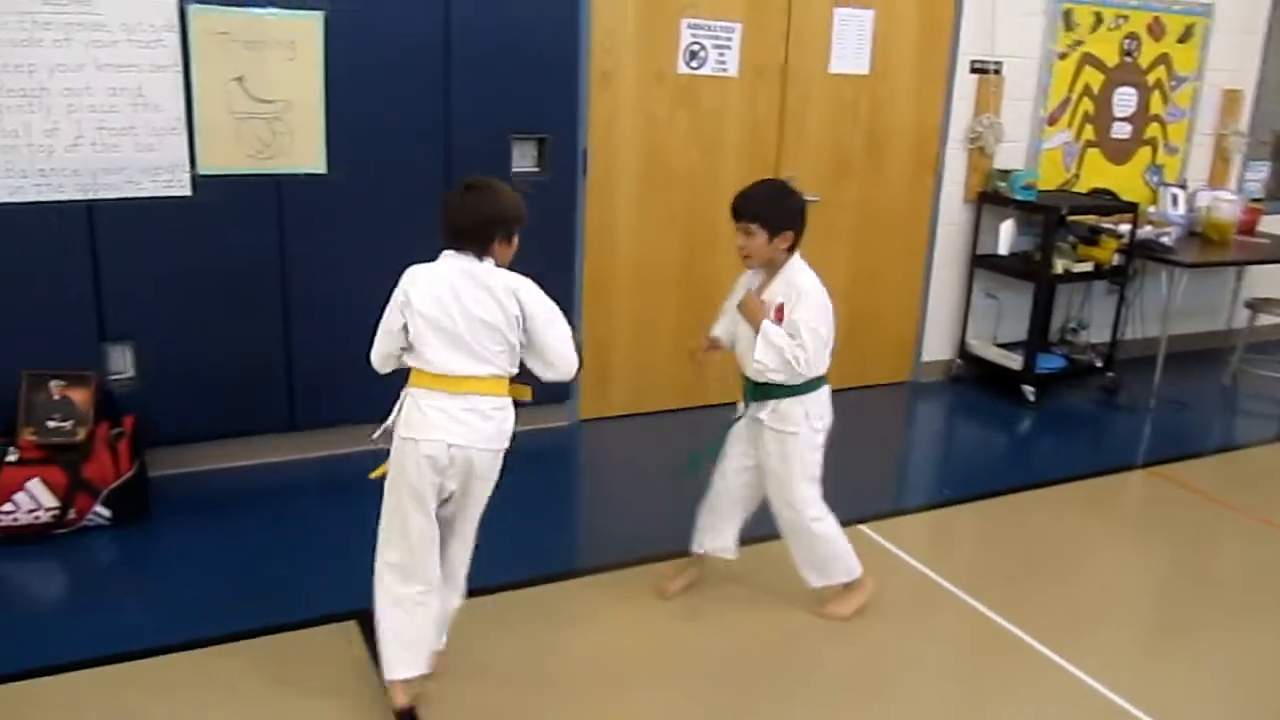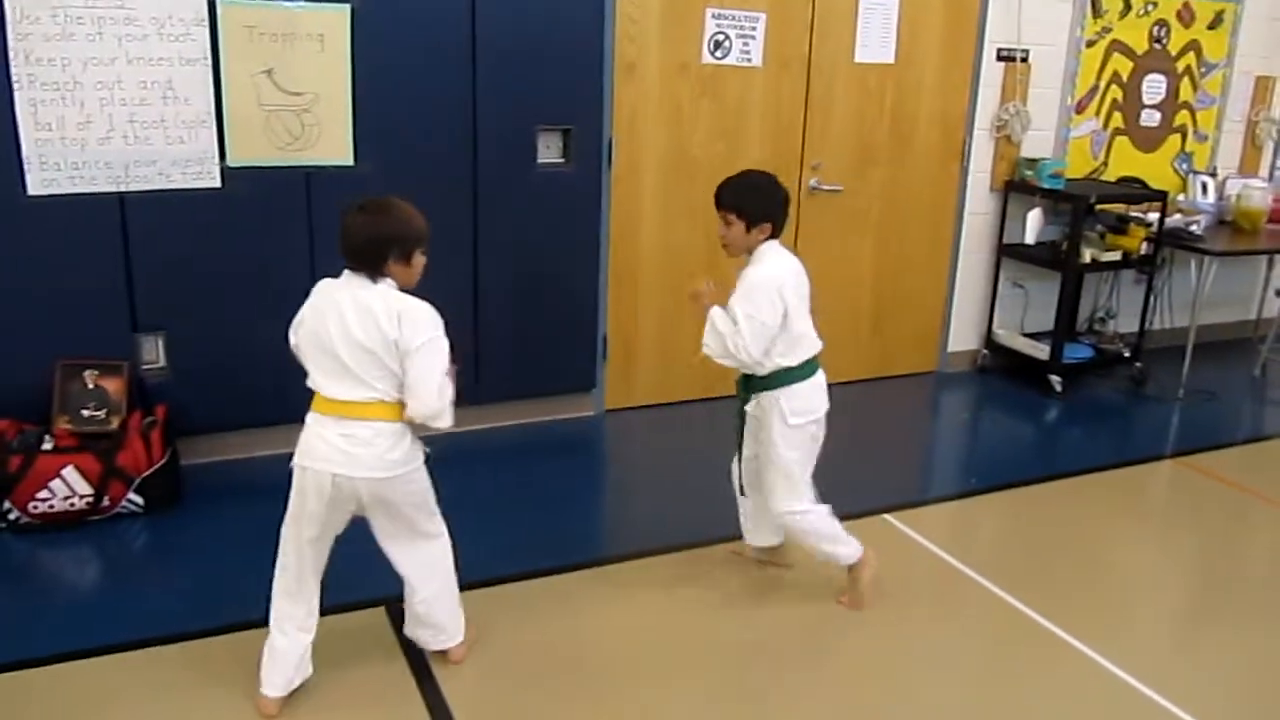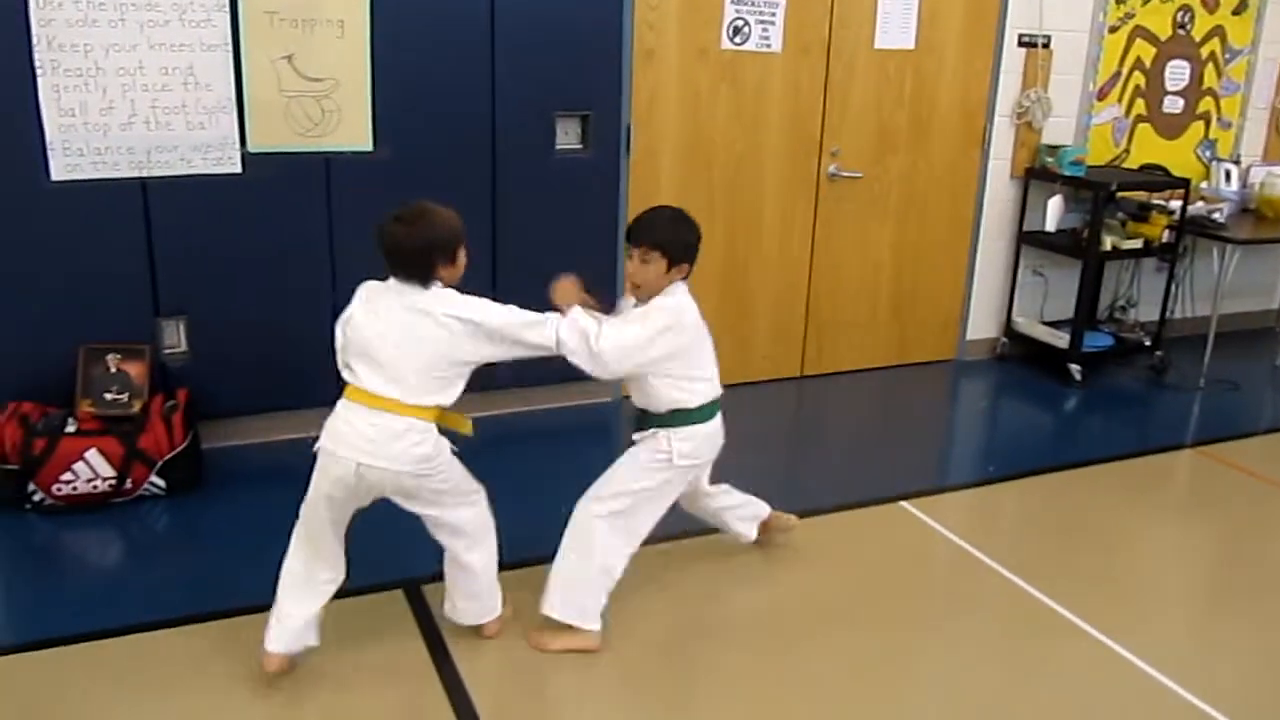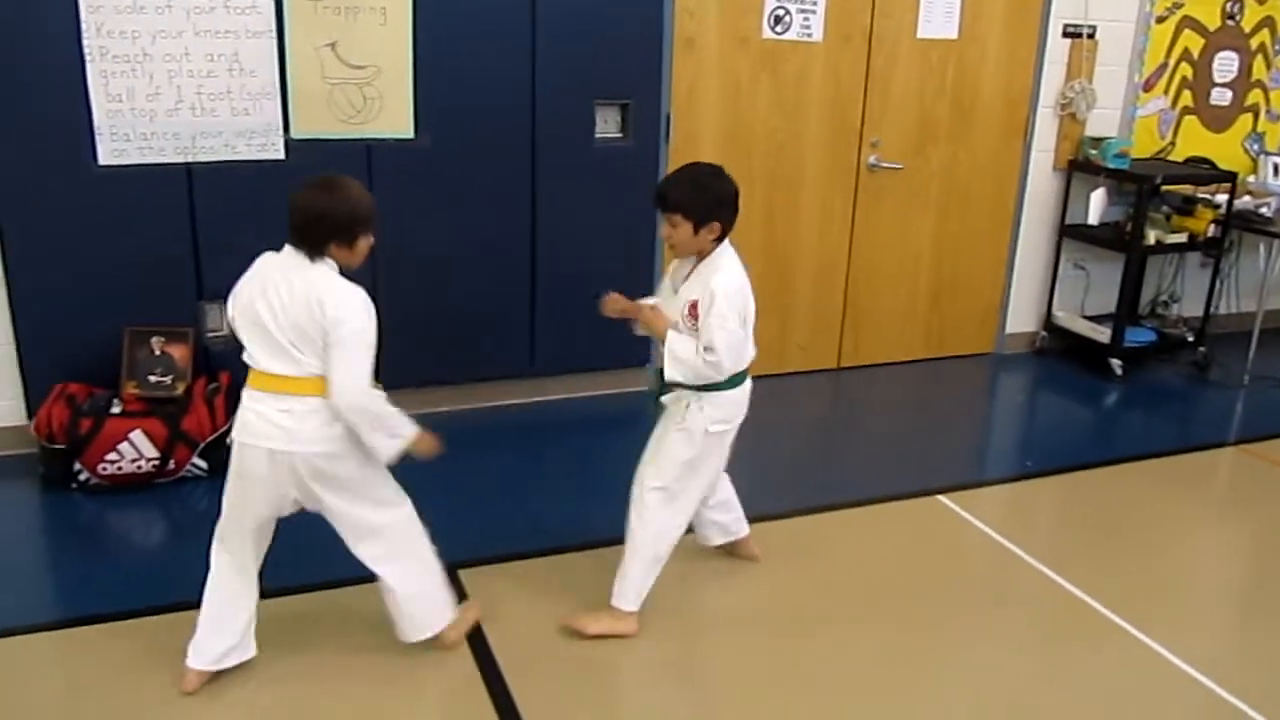
dt=0.4s
person 1, frame 1
left shoulder: (417, 281)
right shoulder: (519, 290)
left elbow: (383, 358)
right elbow: (562, 364)
left hip: (424, 425)
right hip: (486, 426)
left knee: (404, 555)
right knee: (454, 543)
right ankle: (424, 645)
person 1, frame 2
left shoulder: (321, 299)
right shoulder: (415, 316)
right elbow: (429, 410)
right wrist: (443, 377)
left hip: (322, 448)
right hip: (386, 454)
left knee: (298, 567)
right knee: (424, 542)
right ankle: (447, 636)
person 1, frame 3
left shoulder: (366, 299)
right shoulder: (466, 316)
right elbow: (544, 332)
left hip: (348, 438)
right hip: (411, 450)
left knee: (317, 537)
right knee: (469, 517)
left ankle: (281, 645)
right ankle: (484, 614)
person 1, frame 4
left shoulder: (261, 271)
right shoulder: (349, 301)
right elbow: (354, 395)
right wrist: (407, 435)
left hip: (256, 426)
right hip: (320, 436)
left knee: (237, 543)
right knee: (390, 523)
left ankle: (205, 658)
right ankle: (436, 620)
person 2, frame 1
left shoulder: (804, 289)
right shoulder: (756, 277)
left elbow: (801, 361)
right elbow: (733, 316)
left wrist: (760, 324)
right wrist: (715, 340)
left hip: (794, 411)
right hip: (761, 403)
left knee: (798, 505)
right knee: (731, 482)
left ankle: (854, 582)
right ankle: (697, 562)
person 2, frame 2
left shoulder: (762, 277)
right shoulder: (783, 263)
left elbow: (744, 350)
left wrist: (711, 310)
right wrist: (727, 312)
left hip: (789, 400)
right hip: (789, 391)
left knee: (785, 503)
right knee: (749, 475)
left ankle: (855, 560)
right ankle: (767, 544)
person 2, frame 3
left shoulder: (668, 313)
right shoulder: (648, 304)
left elbow: (609, 355)
right elbow: (618, 334)
left wrist: (573, 311)
right wrist: (578, 316)
left hip: (680, 437)
right hip: (696, 426)
left knee: (599, 516)
right knee: (698, 493)
left ankle: (578, 625)
right ankle: (767, 520)
person 2, frame 4
left shoulder: (722, 285)
right shoulder: (691, 264)
left elbow: (714, 362)
right elbow: (671, 310)
left wrist: (662, 334)
right wrist: (634, 311)
left hip: (707, 404)
right hip: (716, 397)
left knee: (656, 495)
right knee: (700, 475)
left ankle: (624, 609)
right ankle: (734, 537)
